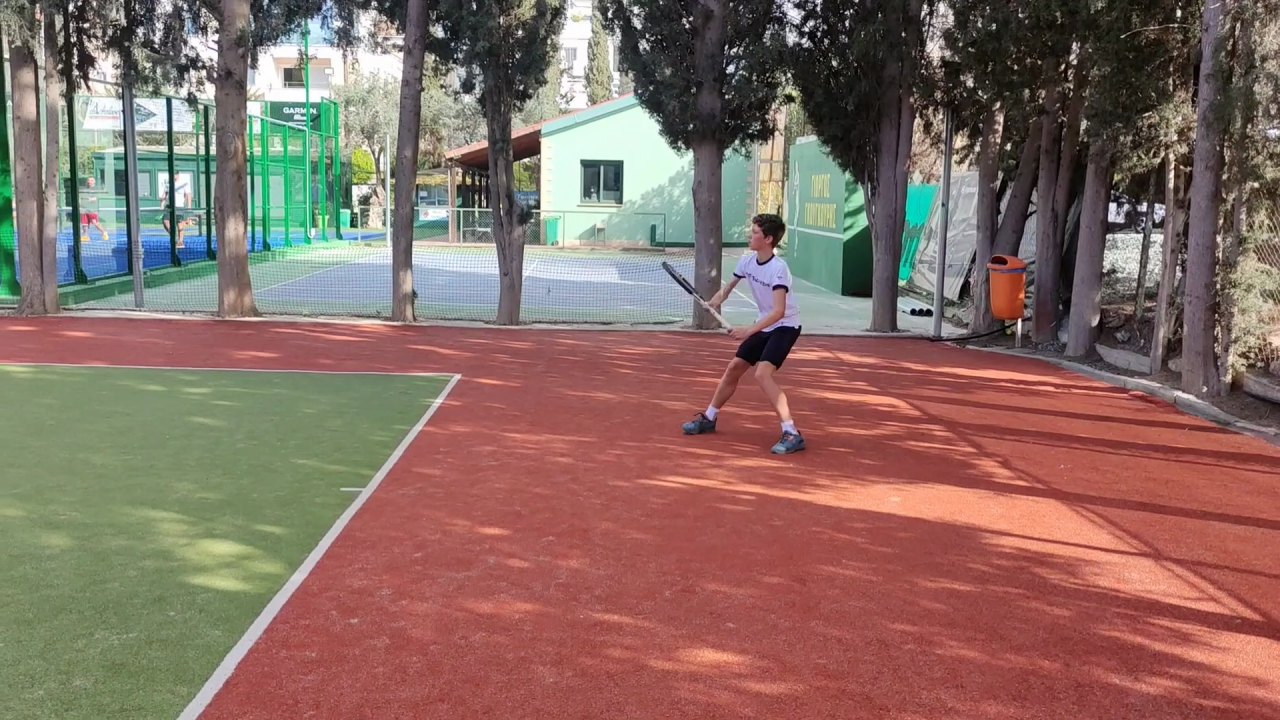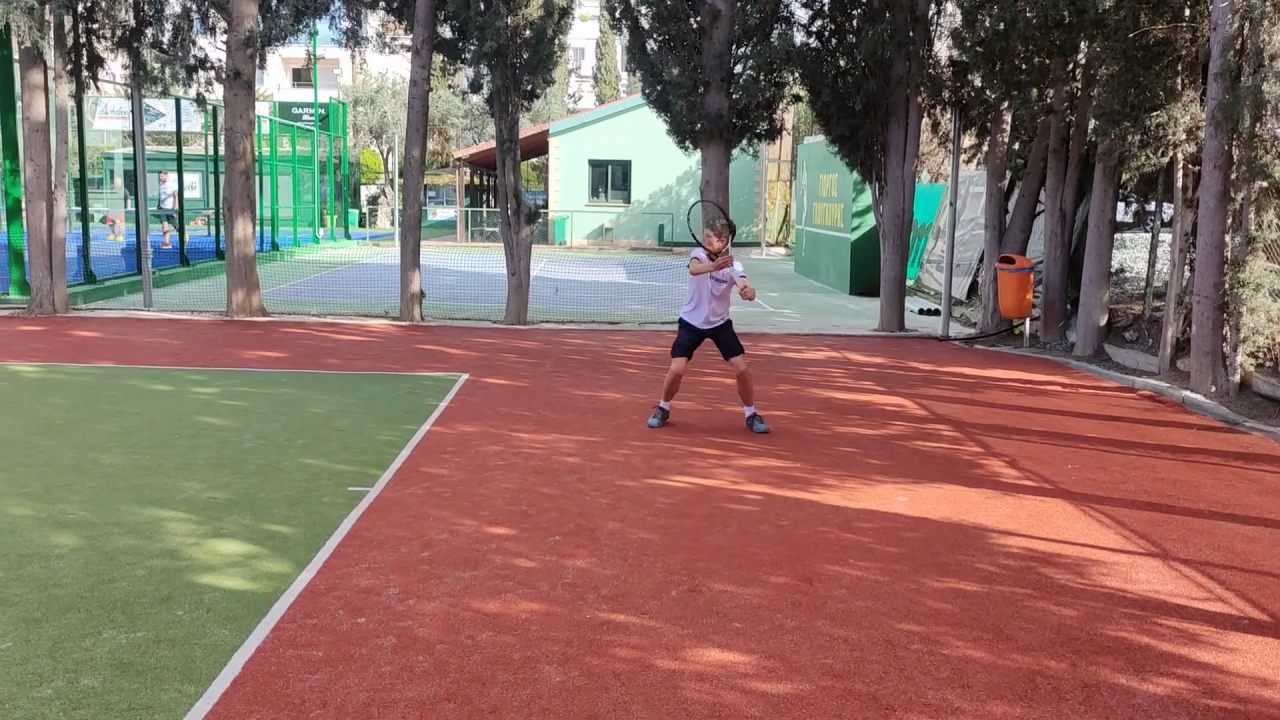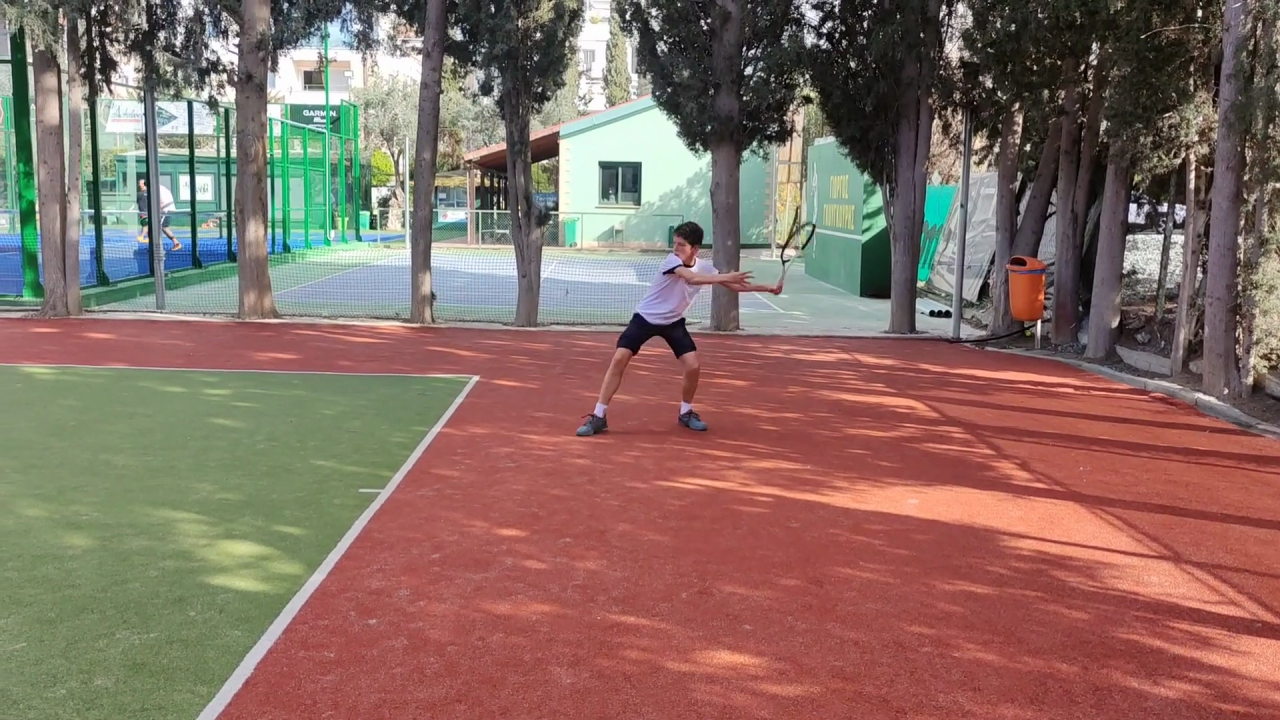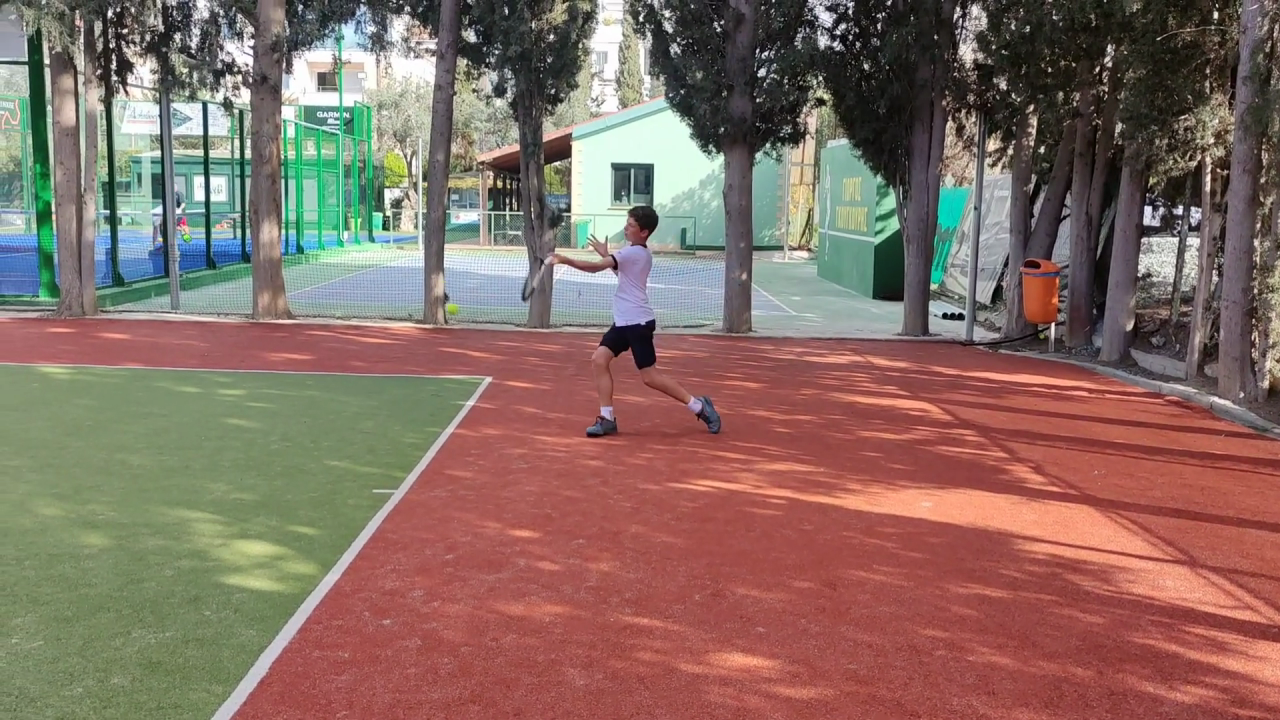
dt=0.5s
person 1, frame 1
left shoulder: (779, 269)
right shoulder: (747, 260)
left elbow: (779, 311)
right elbow: (729, 285)
left wrist: (751, 330)
right wrist: (716, 300)
left hip: (784, 327)
right hip: (764, 327)
left knee: (762, 374)
right knee: (733, 369)
left ankle: (792, 433)
right ankle: (709, 417)
person 1, frame 2
left shoulder: (734, 267)
right shoulder: (699, 255)
left elbow: (744, 288)
right elbow: (694, 269)
left wrist: (748, 293)
right wrist: (714, 266)
left hip: (720, 323)
right hip: (691, 322)
left knee: (741, 369)
right knee: (676, 370)
left ankle: (751, 414)
right ankle: (663, 408)
person 1, frame 3
left shoulder: (705, 267)
right shoulder: (671, 261)
left elbow: (733, 286)
right elbow: (691, 278)
left wrist: (766, 288)
right wrist: (727, 276)
left hip: (673, 321)
right hip: (645, 318)
left knee: (693, 366)
right knee: (619, 359)
left ankle: (686, 412)
right ankle: (598, 416)
person 1, frame 4
left shoulder: (636, 254)
right shoulder: (634, 251)
left elbow: (593, 266)
left wrist: (563, 259)
right wrist: (601, 255)
left hip: (639, 323)
right hip: (623, 321)
left knee: (650, 376)
right knee: (599, 360)
left ankle: (700, 406)
right ankle: (607, 419)
